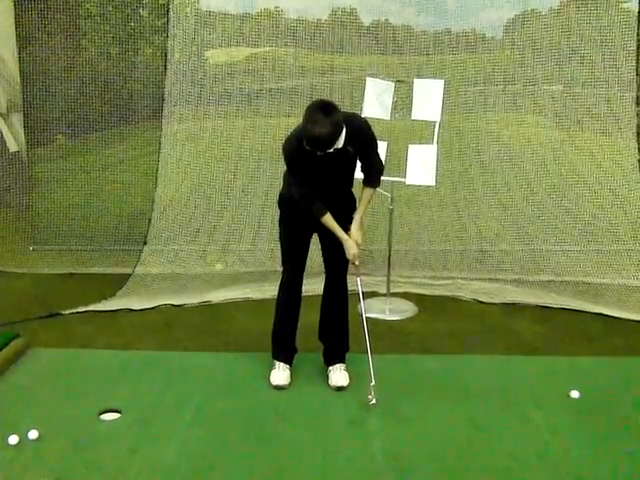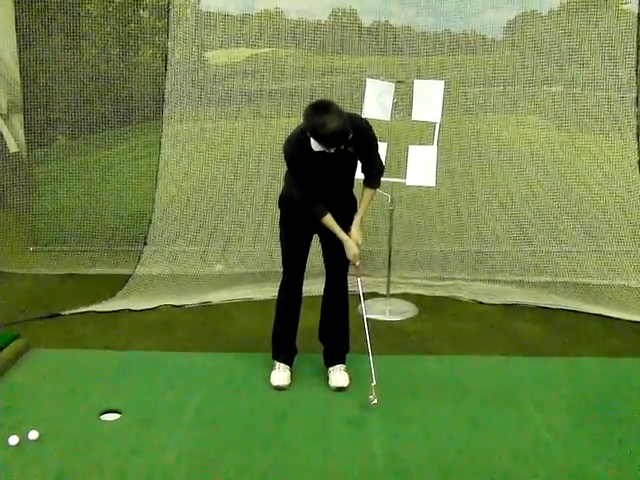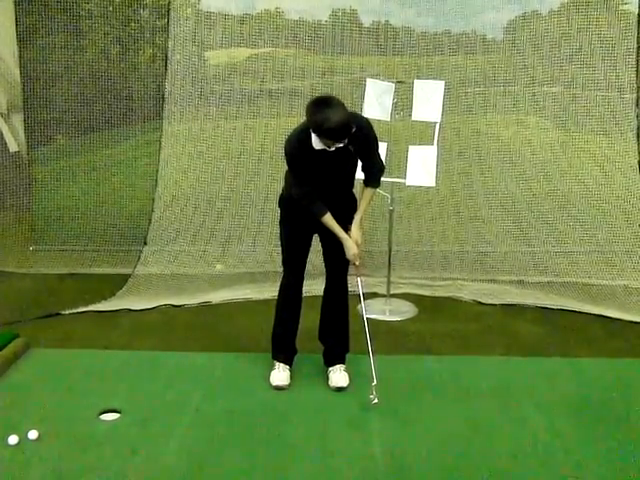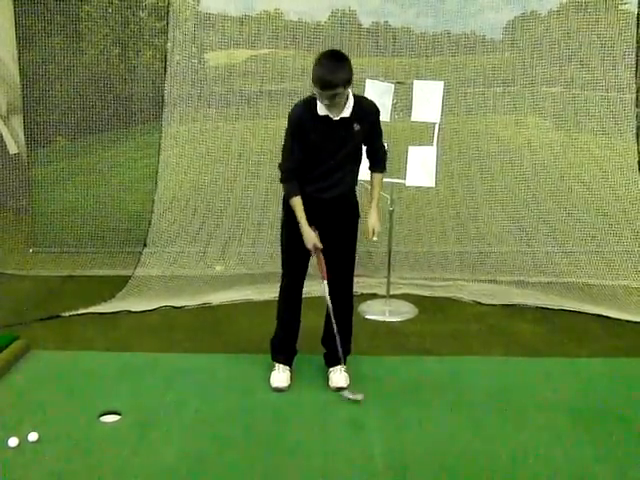
dt=0.5s
person 1, frame 1
left shoulder: (359, 129)
right shoulder: (294, 145)
left elbow: (373, 172)
right elbow: (309, 200)
left wrist: (357, 221)
right wrist: (344, 239)
left hip: (339, 204)
right hip: (298, 206)
left knee: (337, 277)
right knee: (292, 276)
left ankle: (336, 358)
right ankle: (282, 357)
person 1, frame 2
left shoulder: (360, 128)
right shoulder: (295, 146)
left elbow: (373, 172)
right elbow: (310, 200)
left wrist: (357, 221)
right wrist: (344, 239)
left hip: (340, 206)
right hip: (298, 208)
left knee: (337, 278)
right knee: (292, 277)
left ankle: (336, 359)
right ankle: (282, 358)
person 1, frame 3
left shoulder: (360, 128)
right shoulder: (295, 144)
left elbow: (373, 174)
right elbow: (309, 200)
left wrist: (357, 222)
right wrist: (343, 239)
left hip: (340, 206)
right hip: (298, 209)
left knee: (337, 279)
right knee: (292, 278)
left ankle: (336, 358)
right ankle: (282, 357)
person 1, frame 4
left shoulder: (367, 112)
right shoulder: (301, 114)
left elbow: (377, 160)
right elbow: (290, 175)
left wrist: (373, 209)
right wrist: (304, 226)
left hip: (343, 210)
right hip: (302, 208)
left knee: (341, 284)
right knee: (292, 282)
left ankle: (336, 359)
right ankle: (282, 359)
